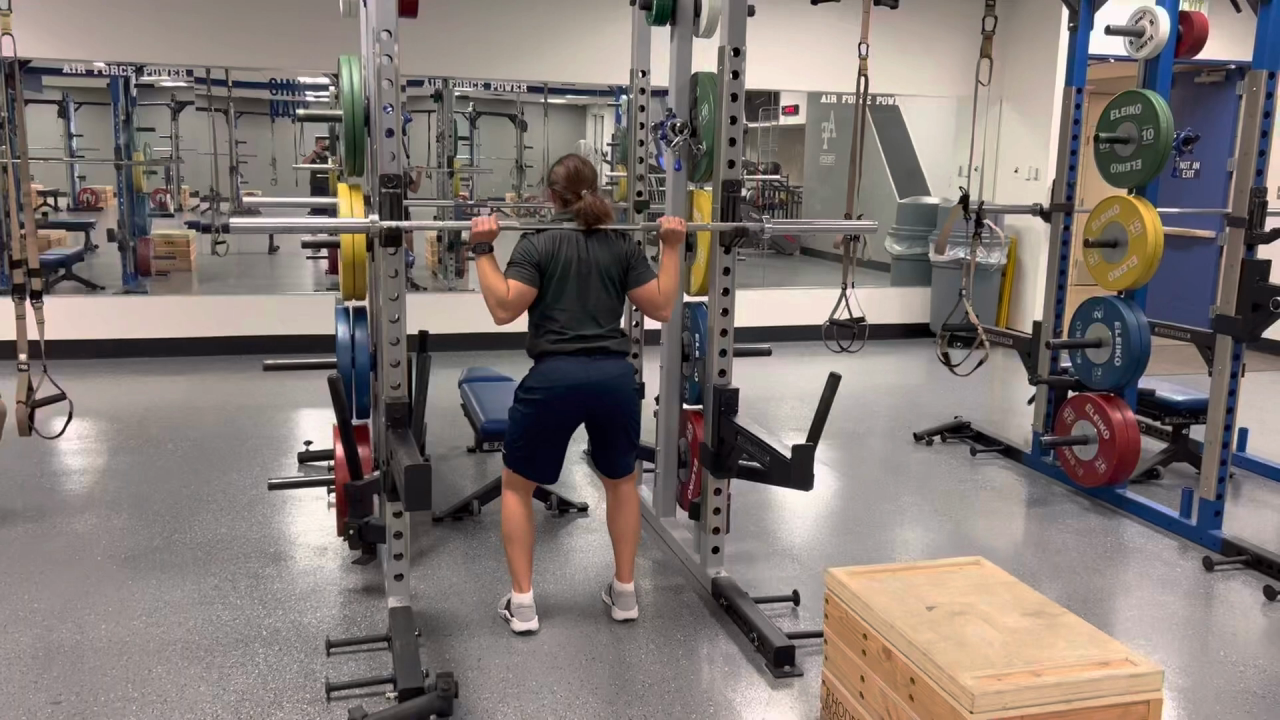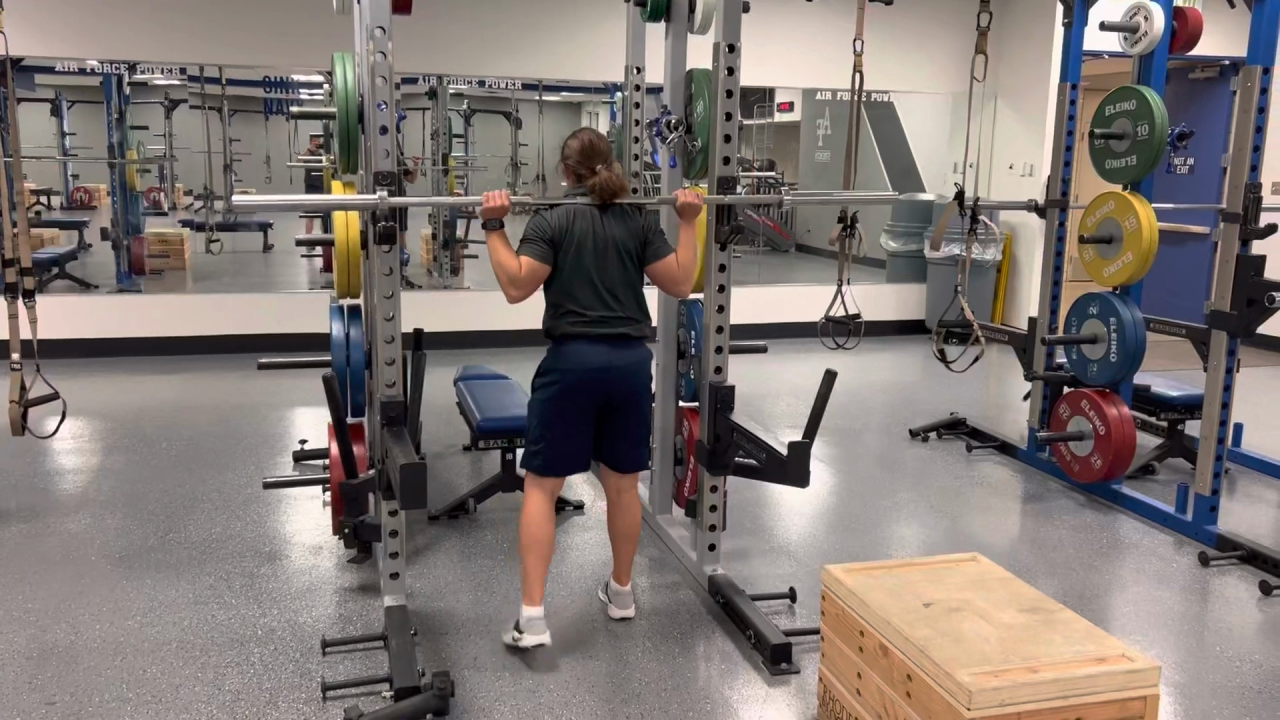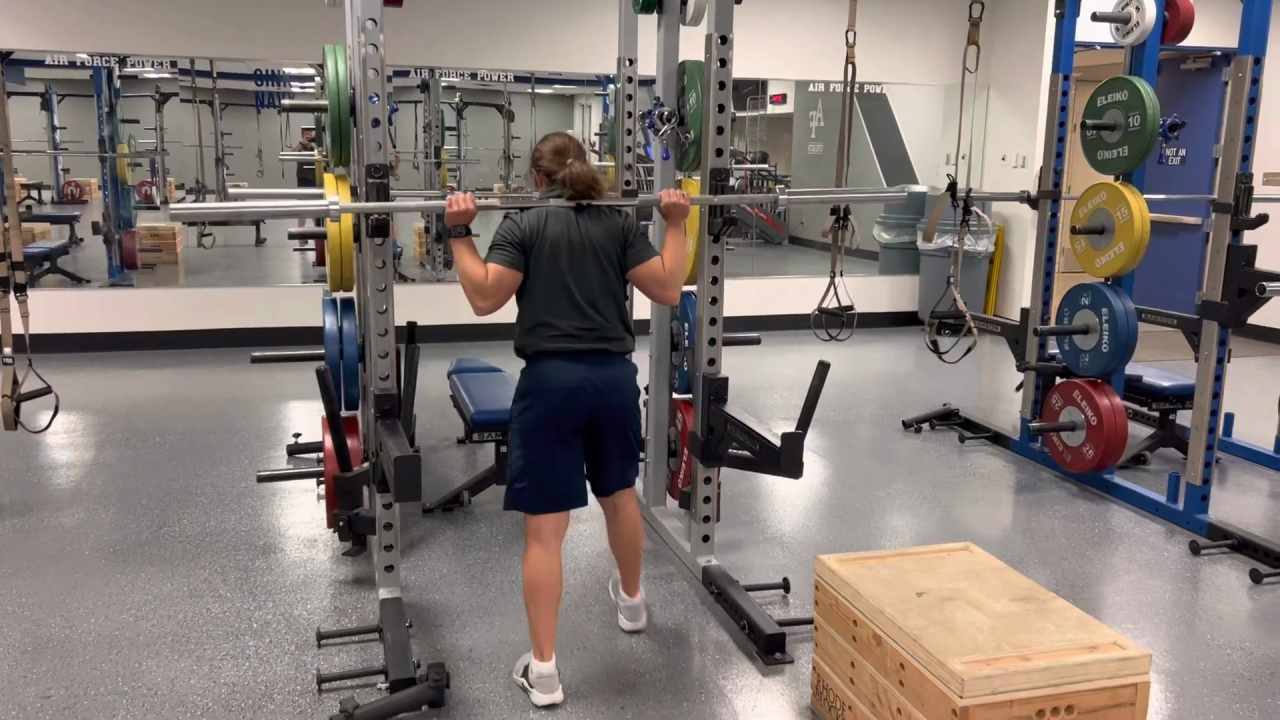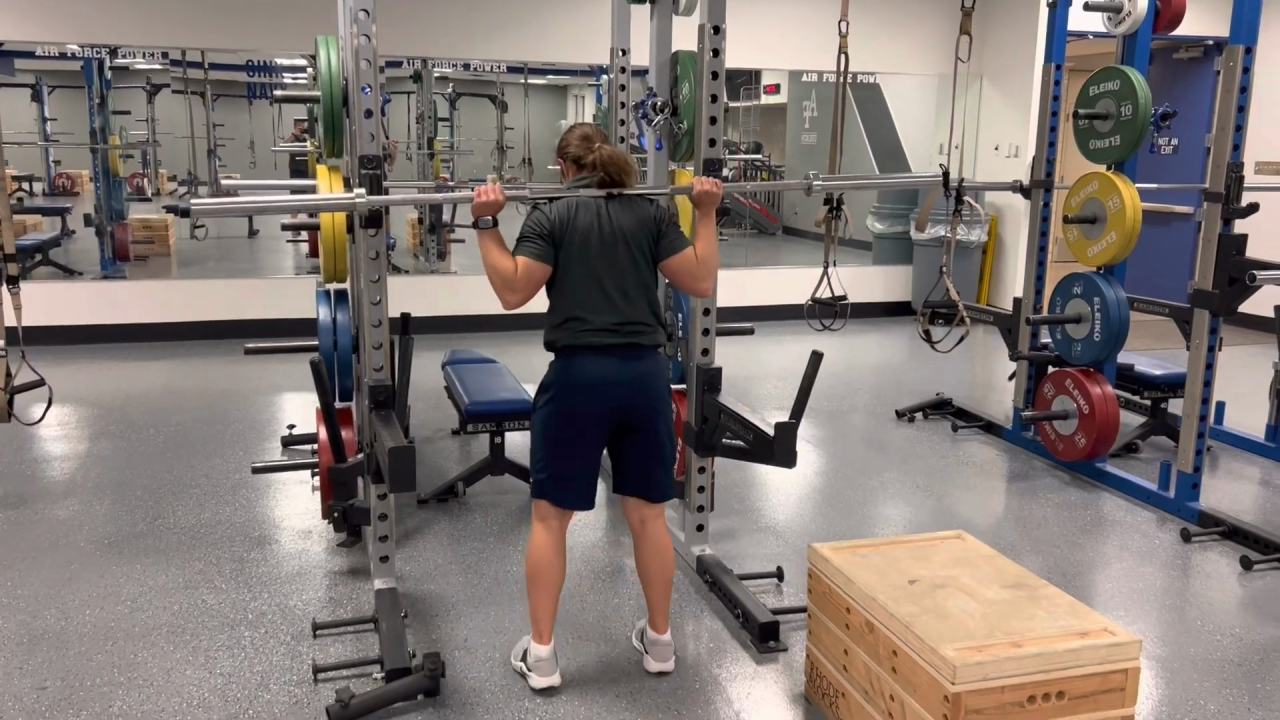
dt=0.5s
person 1, frame 1
left shoulder: (538, 244)
right shoulder: (623, 245)
left elbow: (504, 309)
right elbow: (662, 308)
left wrist: (483, 250)
right wrist: (672, 249)
left hip: (555, 379)
right hip: (615, 377)
left knee: (517, 487)
right knee: (622, 483)
left ankle: (522, 601)
right ankle: (624, 592)
person 1, frame 2
left shoulder: (551, 220)
right shoulder: (639, 220)
left elbow: (516, 286)
right elbow: (680, 283)
left wrist: (493, 225)
right wrist: (688, 222)
left hip: (571, 362)
right hip: (630, 361)
left knee: (542, 488)
right knee: (622, 485)
left ankle: (531, 615)
right ankle: (621, 590)
person 1, frame 3
left shoulder: (522, 225)
right shoulder: (619, 223)
left elbow: (484, 297)
right elbow: (668, 290)
left wrist: (459, 232)
right wrist: (676, 225)
left hip: (551, 382)
right hip: (614, 378)
left knee: (544, 529)
right knee: (620, 495)
left ankle: (543, 669)
right ankle: (632, 600)
person 1, frame 4
left shoulder: (551, 216)
right shoulder: (652, 213)
left elbow: (512, 290)
right elbow: (700, 282)
left wrist: (486, 223)
right wrist: (706, 213)
left hip: (578, 377)
right hip: (644, 374)
left knee: (550, 515)
right knee: (648, 512)
left ankle: (541, 653)
right ankle: (659, 640)
